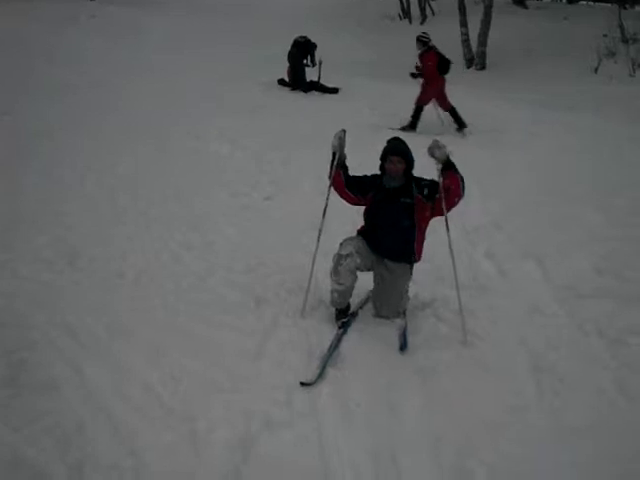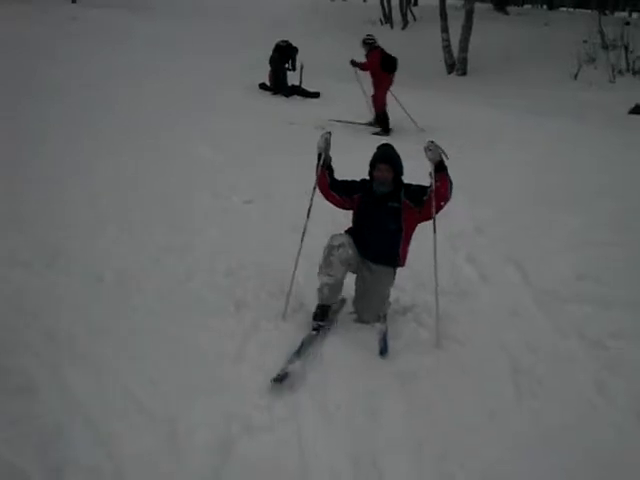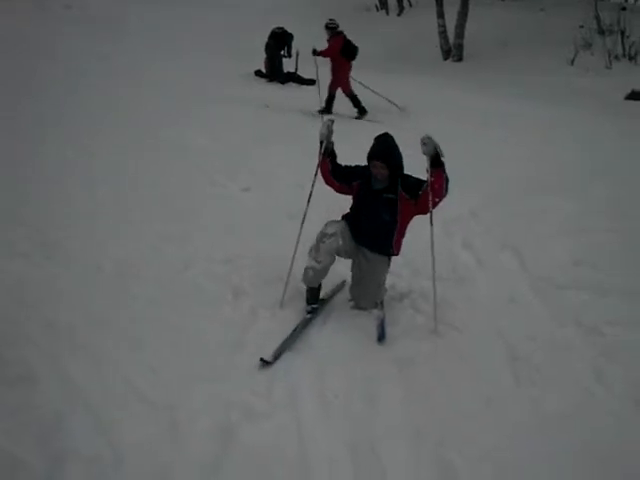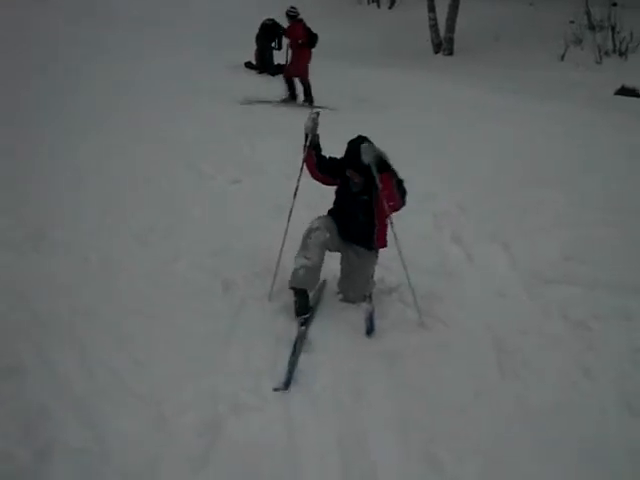
dt=0.4s
person 1, frame 1
left shoulder: (421, 191)
right shoulder: (373, 185)
left elbow: (453, 193)
right elbow: (345, 187)
left wrist: (445, 163)
right wrist: (339, 161)
left hip: (398, 262)
right hip: (369, 247)
left knee: (387, 313)
right knee: (347, 253)
left ankle: (393, 302)
right ankle: (341, 305)
person 1, frame 2
left shoulder: (409, 197)
right shoulder: (361, 190)
left elbow: (440, 197)
right elbow: (332, 190)
left wrist: (439, 166)
right wrist: (325, 161)
left hip: (382, 265)
right hip: (355, 250)
left knee: (368, 317)
right knee: (338, 246)
left ankle: (376, 303)
right ankle: (324, 304)
person 1, frame 3
left shoulder: (406, 188)
right shoulder: (361, 177)
left elbow: (435, 194)
right elbow: (334, 176)
left wrist: (433, 160)
right wrist: (327, 147)
left hip: (377, 252)
right hip: (351, 235)
left knee: (365, 303)
right knee: (330, 235)
left ankle: (370, 290)
right ankle: (313, 285)
person 1, frame 4
left shoulder: (381, 181)
right shoulder: (342, 171)
left elbow: (395, 200)
right elbow: (319, 167)
left wrist: (379, 165)
right wrist: (311, 139)
left hip: (363, 244)
right hip: (337, 228)
left knee: (352, 296)
right knee: (318, 231)
left ankle: (359, 287)
right ankle: (301, 290)
